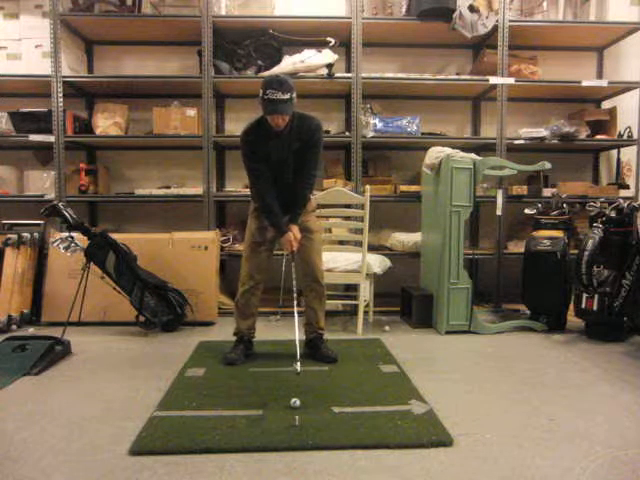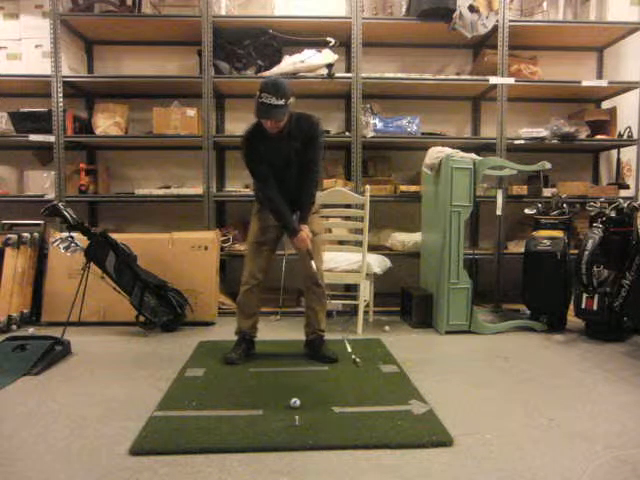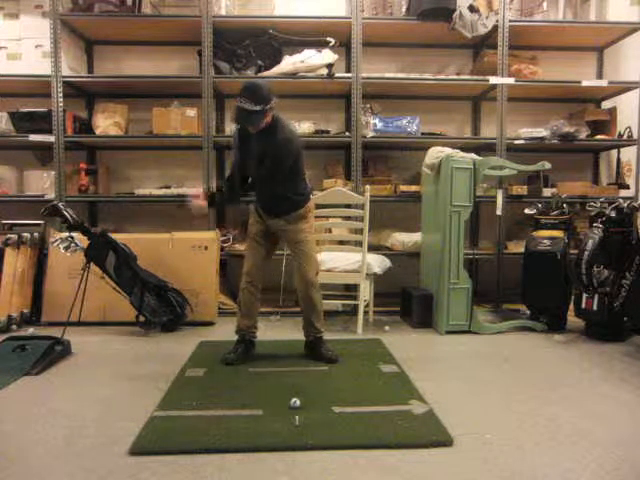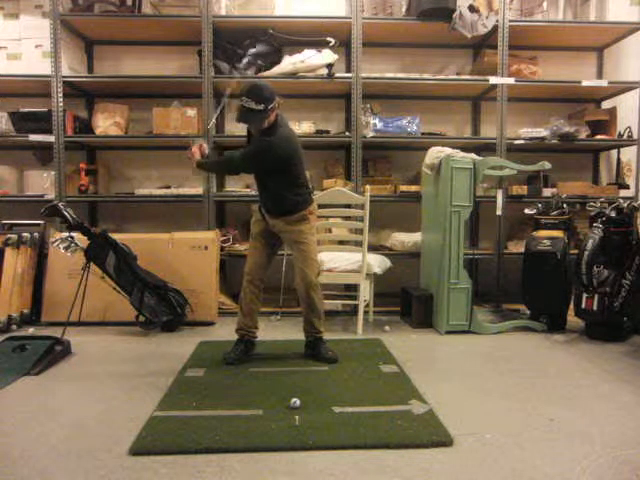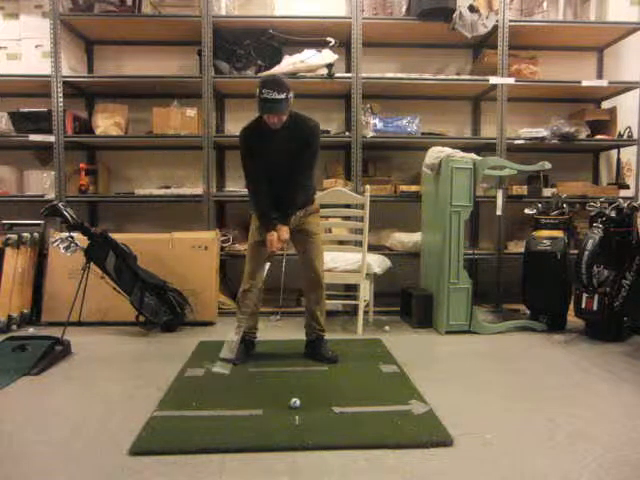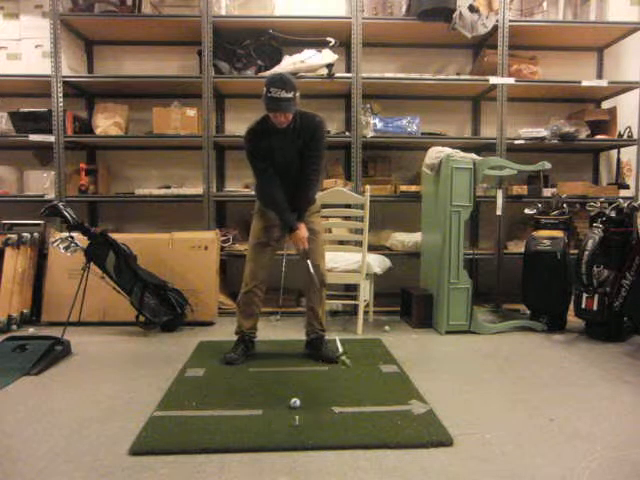
dt=0.5s
person 1, frame 1
left shoulder: (311, 128)
right shoulder: (251, 135)
left elbow: (307, 178)
right elbow: (261, 185)
left wrist: (294, 222)
right wrist: (280, 227)
left hip: (301, 208)
right hip: (264, 210)
left knee: (313, 273)
right knee: (251, 274)
left ankle: (315, 338)
right ankle: (243, 339)
person 1, frame 2
left shoulder: (310, 126)
right shoulder: (251, 139)
left elbow: (311, 176)
right elbow: (266, 188)
left wrist: (303, 222)
right wrist: (289, 228)
left hip: (304, 209)
right hip: (268, 212)
left knee: (313, 274)
right knee: (252, 276)
left ankle: (315, 339)
right ankle: (245, 338)
person 1, frame 3
left shoulder: (283, 139)
right shoulder: (246, 130)
left elbow: (254, 184)
right elbow: (240, 172)
left hip: (294, 214)
right hip: (262, 213)
left knee: (307, 278)
right knee: (250, 276)
left ankle: (314, 340)
right ankle: (245, 339)
person 1, frame 4
left shoulder: (278, 142)
right shoulder: (260, 125)
left elbow: (239, 163)
right elbow: (243, 158)
left wrist: (201, 162)
right wrist: (209, 158)
left hip: (297, 216)
right hip: (266, 213)
left knee: (308, 280)
right knee: (252, 276)
left ankle: (314, 340)
right ankle: (246, 338)
person 1, frame 5
left shoulder: (309, 129)
right shoulder: (250, 134)
left elbow: (301, 180)
right elbow: (255, 183)
left wrist: (286, 222)
right wrist: (268, 225)
left hip: (303, 210)
right hip: (267, 213)
left knee: (314, 275)
right knee: (252, 275)
left ankle: (315, 339)
right ankle: (247, 338)
person 1, frame 6
left shoulder: (313, 125)
right shoulder: (255, 135)
left elbow: (311, 175)
right elbow: (269, 183)
left wrist: (301, 220)
right wrist: (291, 225)
left hip: (306, 209)
right hip: (270, 210)
left knee: (317, 273)
right knee: (254, 276)
left ankle: (316, 339)
right ankle: (245, 338)
